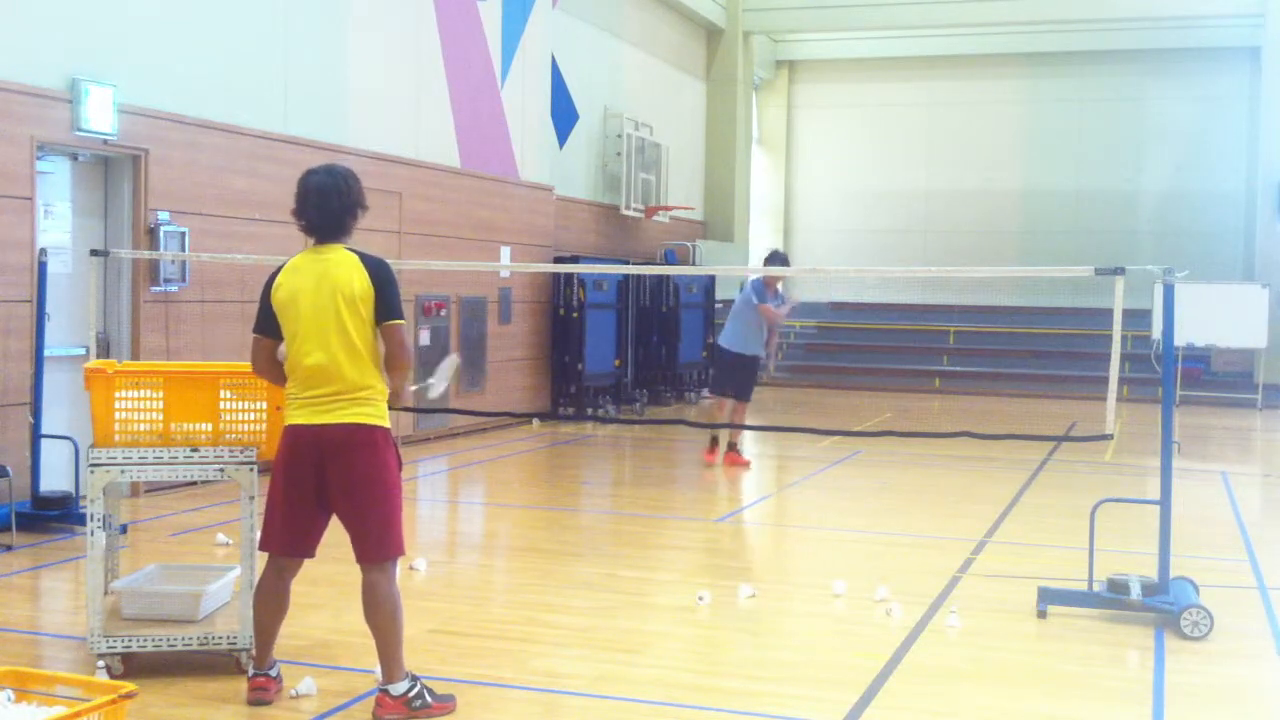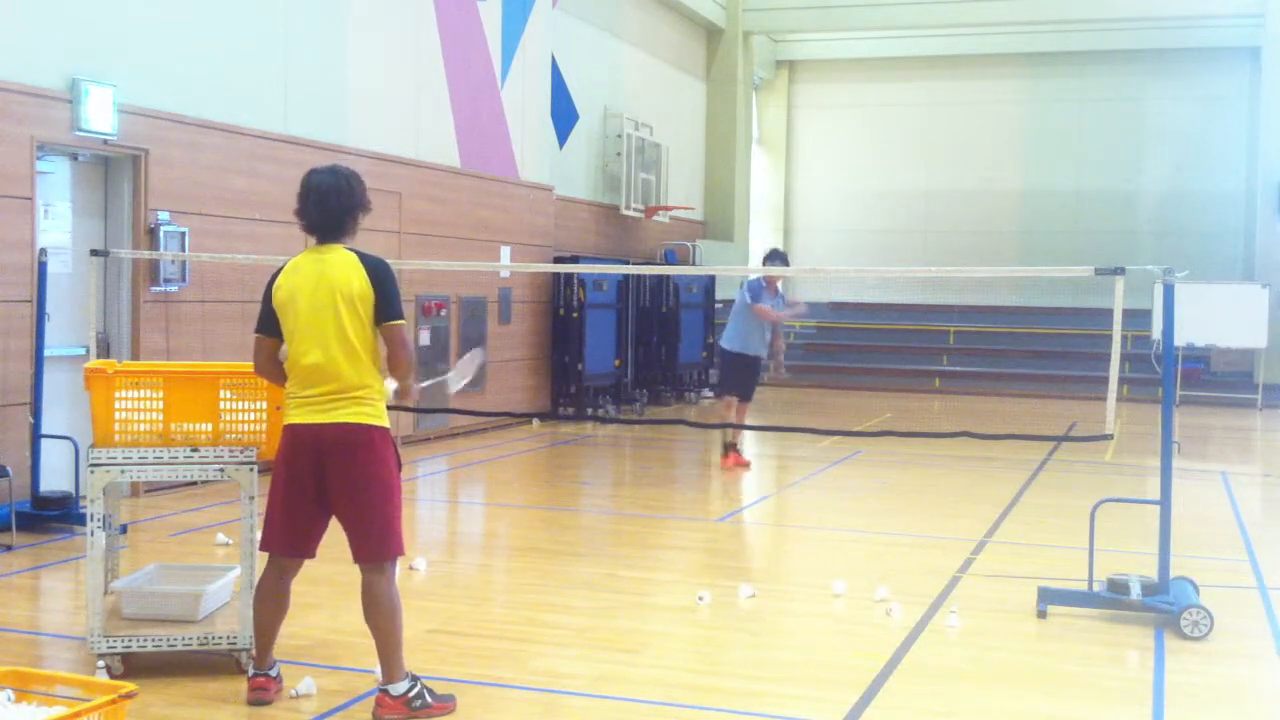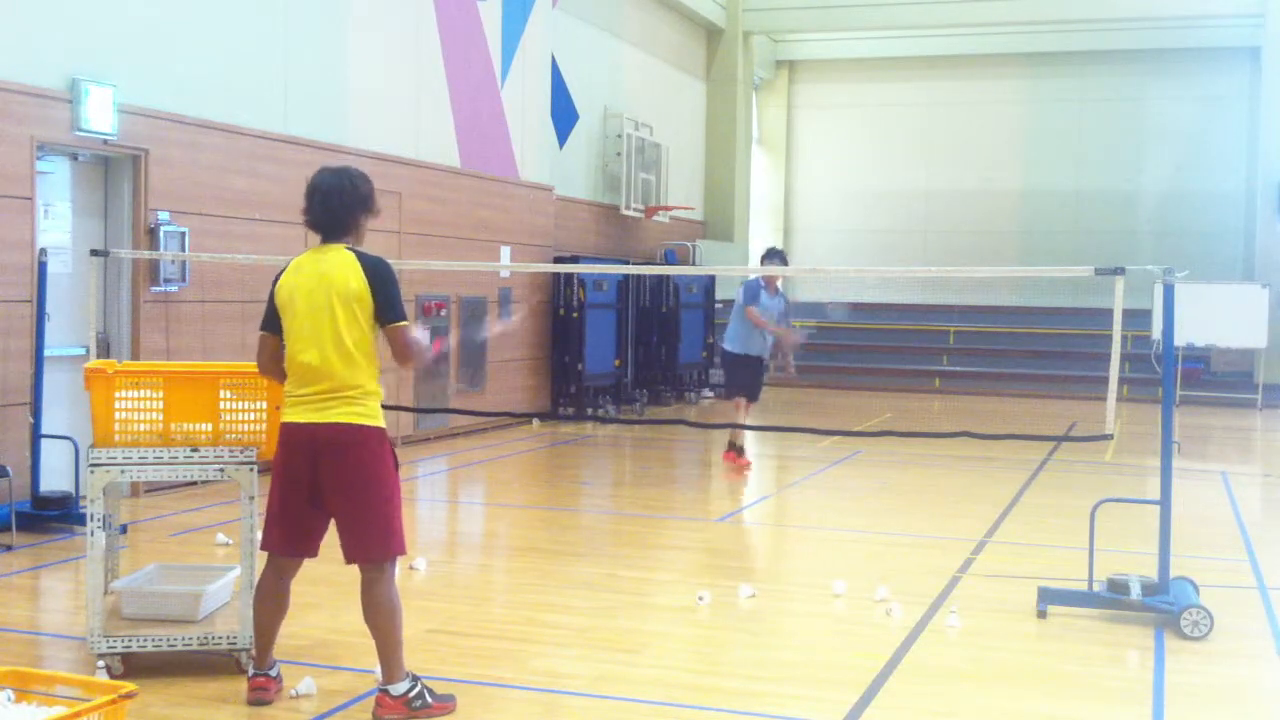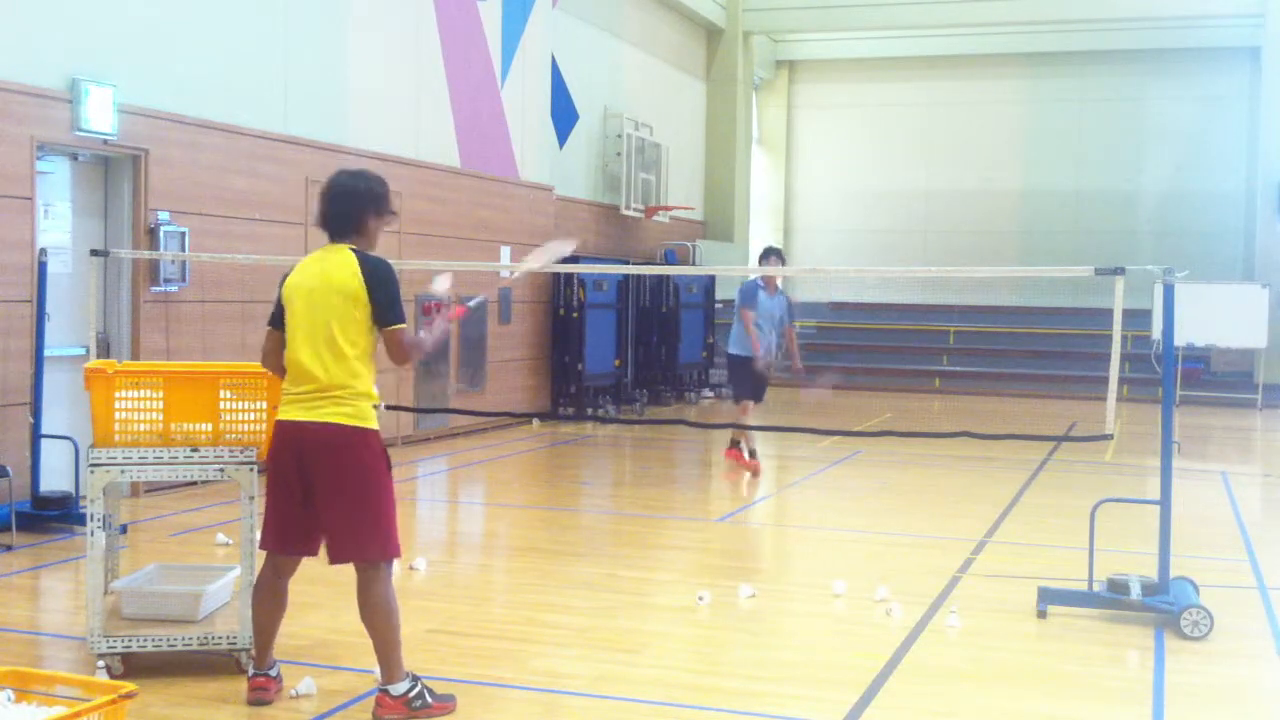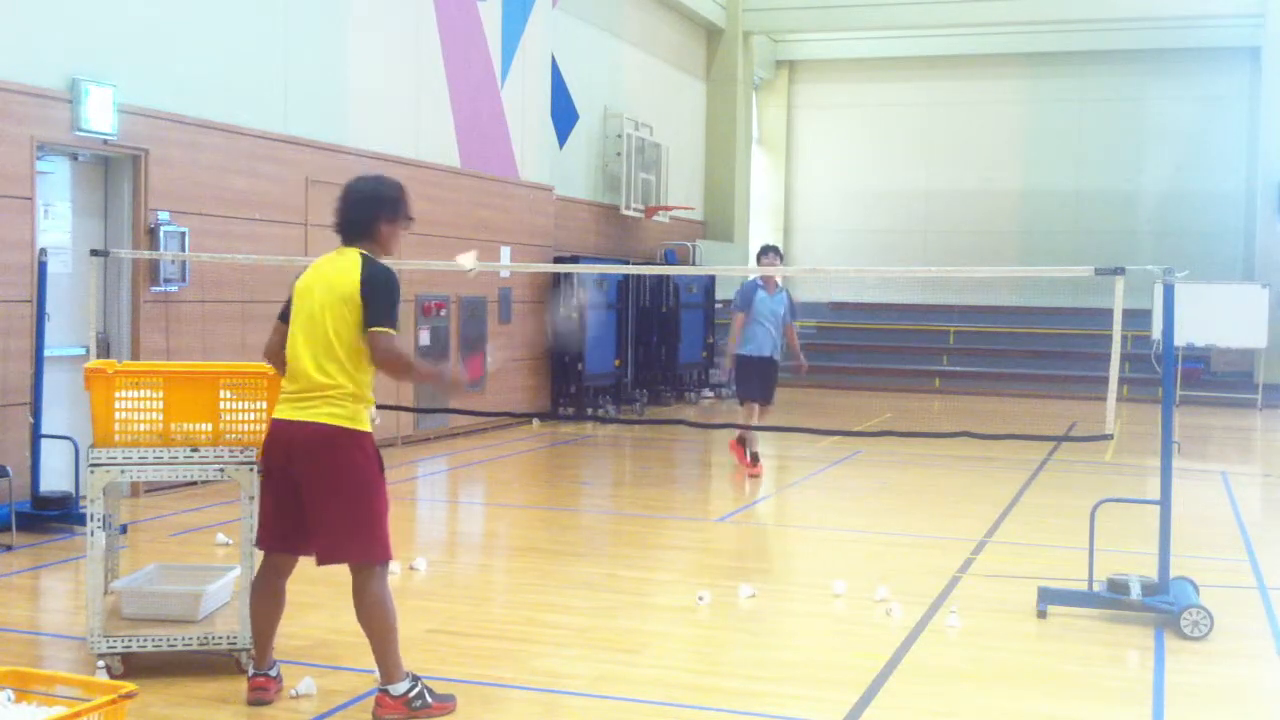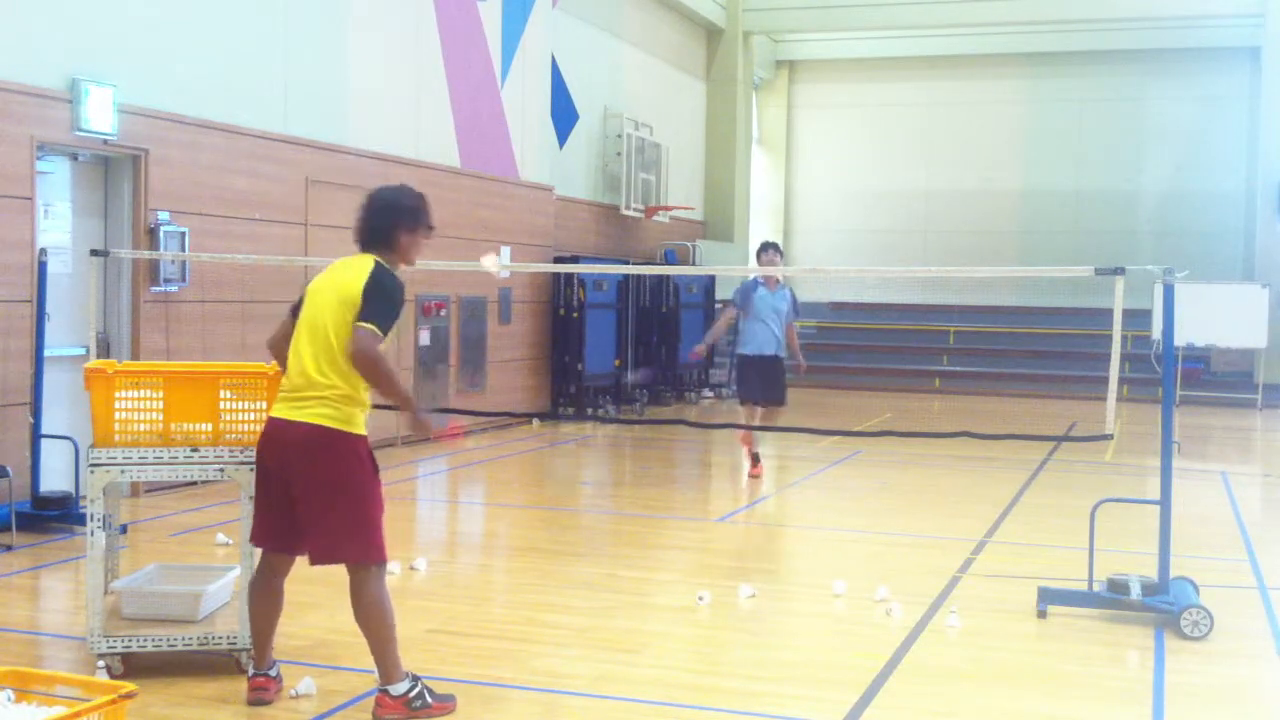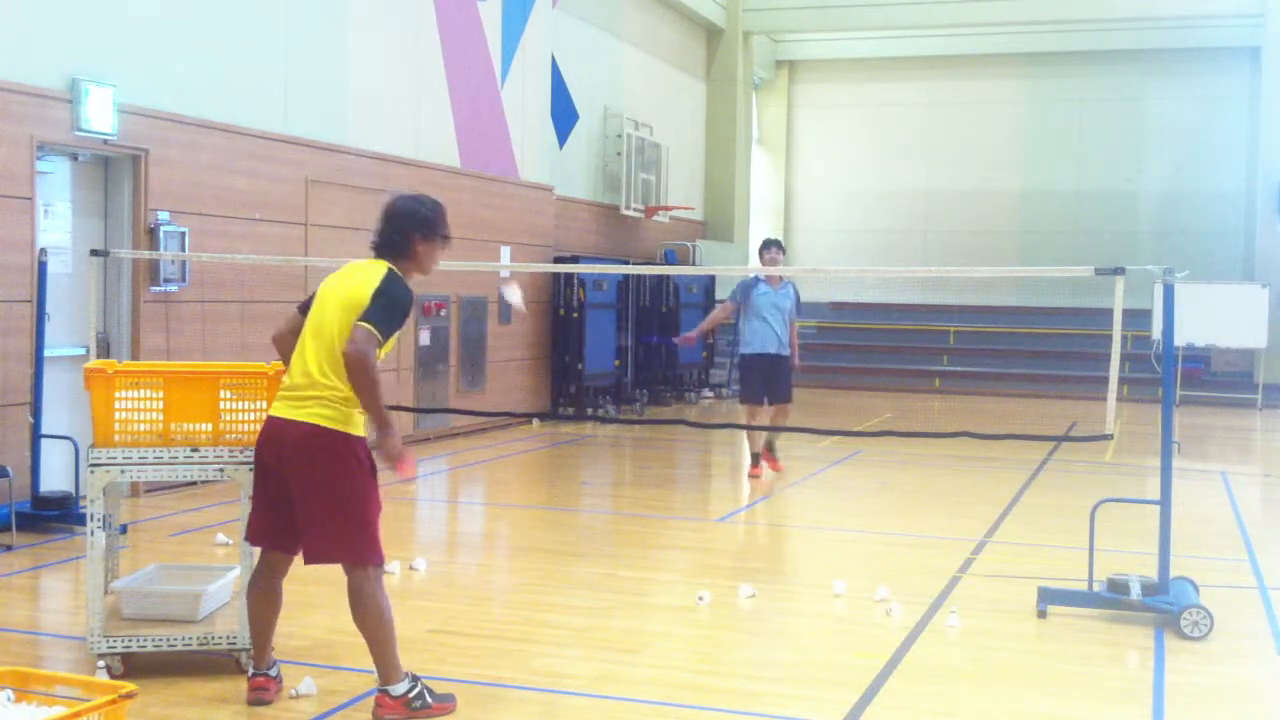
dt=0.1s
person 1, frame 1
left shoulder: (281, 278)
right shoulder: (371, 270)
left elbow: (262, 364)
right elbow: (399, 354)
right wrist: (396, 390)
left hip: (300, 432)
right hip: (360, 431)
left knee: (283, 560)
right knee: (378, 564)
left ankle: (262, 673)
person 1, frame 2
left shoulder: (282, 278)
right shoulder: (371, 269)
left elbow: (264, 363)
right elbow: (401, 354)
right wrist: (404, 385)
left hip: (300, 432)
right hip: (359, 431)
left knee: (282, 561)
right knee: (378, 565)
left ankle: (261, 673)
person 1, frame 3
left shoulder: (288, 275)
right shoulder: (371, 268)
left elbow: (267, 361)
right elbow: (404, 351)
right wrist: (425, 351)
left hip: (297, 429)
right hip: (354, 430)
left knee: (282, 558)
right knee: (376, 564)
left ankle: (261, 672)
person 1, frame 4
left shoulder: (298, 272)
right shoulder: (372, 269)
left elbow: (271, 356)
right elbow: (402, 352)
right wrist: (431, 339)
left hip: (291, 427)
right hip: (347, 430)
left knee: (280, 558)
right knee: (373, 564)
left ankle: (261, 672)
person 1, frame 5
left shoulder: (313, 272)
right shoulder: (376, 272)
left elbow: (273, 351)
right elbow: (381, 353)
right wrist: (433, 375)
left hip: (286, 425)
right hip: (337, 431)
left knee: (276, 557)
right knee: (368, 564)
left ankle: (262, 672)
person 1, frame 6
left shoulder: (331, 273)
right shoulder: (384, 281)
left elbow: (277, 344)
right elbow: (360, 350)
right wrist: (411, 410)
left hip: (281, 425)
right hip: (331, 433)
left knee: (274, 557)
right knee: (365, 566)
left ankle: (261, 672)
person 1, frame 7
left shoulder: (344, 274)
right shoulder: (394, 289)
left elbow: (283, 338)
right elbow: (355, 353)
right wrist: (386, 428)
left hip: (280, 424)
right hip: (328, 433)
left knee: (272, 557)
right knee: (363, 565)
left ankle: (261, 672)
person 2, frame 1
left shoulder: (779, 297)
right shoulder: (754, 287)
left elbow: (772, 330)
right elbow: (774, 316)
left wrist: (770, 356)
right wrist: (786, 307)
left hip: (752, 356)
right hip: (729, 350)
left knee: (741, 404)
right knee: (721, 400)
left ankle: (732, 449)
right ankle: (714, 442)
person 2, frame 2
left shoulder: (780, 298)
right shoulder: (752, 286)
left elbow: (777, 332)
right elbow: (766, 315)
left wrist: (779, 358)
right wrist: (792, 312)
left hip: (755, 355)
right hip: (732, 350)
left knee: (743, 404)
right knee: (729, 400)
left ankle: (733, 450)
right ankle: (727, 449)
person 2, frame 3
left shoulder: (781, 299)
right shoulder: (751, 287)
left elbow: (783, 331)
right elbow: (755, 319)
left wrist: (788, 359)
right wrist: (781, 333)
left hip: (758, 357)
right hip: (737, 352)
left knee: (746, 404)
right knee: (738, 402)
left ankle: (732, 450)
right ankle: (740, 452)
person 2, frame 4
left shoulder: (783, 298)
right shoulder: (749, 289)
left elbow: (788, 330)
right elbow: (748, 324)
left wrist: (796, 359)
right wrist: (758, 353)
left hip: (764, 359)
right hip: (741, 356)
left knee: (749, 406)
right knee: (745, 406)
left ankle: (734, 447)
right ankle: (752, 455)
person 2, frame 5
left shoulder: (784, 295)
right shoulder: (748, 289)
left elbow: (789, 328)
right elbow: (738, 323)
left wrist: (800, 356)
right wrist: (730, 354)
left hip: (771, 358)
right hip: (748, 356)
left knee: (761, 409)
right knee: (751, 407)
left ankle: (739, 441)
right ankle: (755, 459)
person 2, frame 6
left shoulder: (788, 292)
right shoulder: (749, 288)
left elbow: (790, 326)
right elbow: (728, 317)
left wrist: (798, 355)
right wrist: (706, 343)
left hip: (776, 358)
right hip: (749, 356)
left knee: (776, 408)
right knee: (753, 408)
left ankle: (750, 436)
right ankle: (755, 460)
person 2, frame 7
left shoulder: (791, 289)
right shoulder: (750, 286)
right elbow: (724, 311)
left wrist: (795, 354)
right wrist: (697, 332)
left hip: (781, 356)
right hip: (753, 354)
left knee: (783, 407)
right knee: (754, 408)
left ankle: (769, 446)
right ankle: (755, 459)
